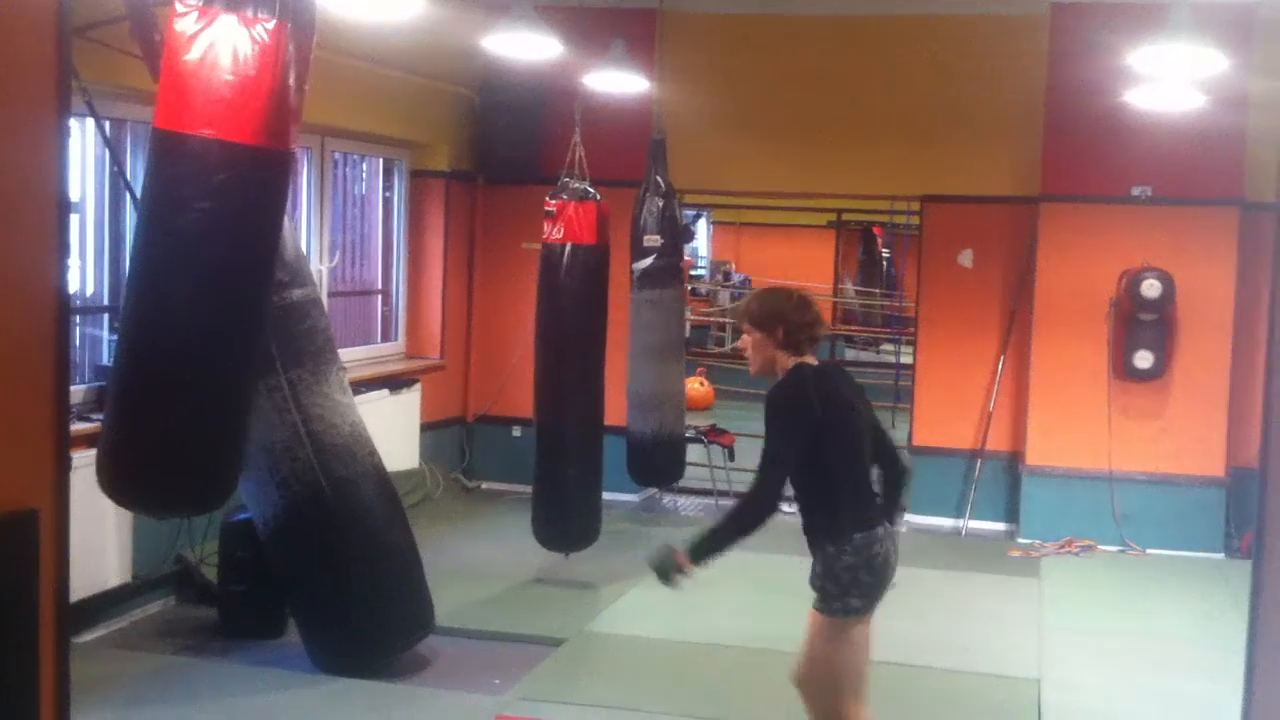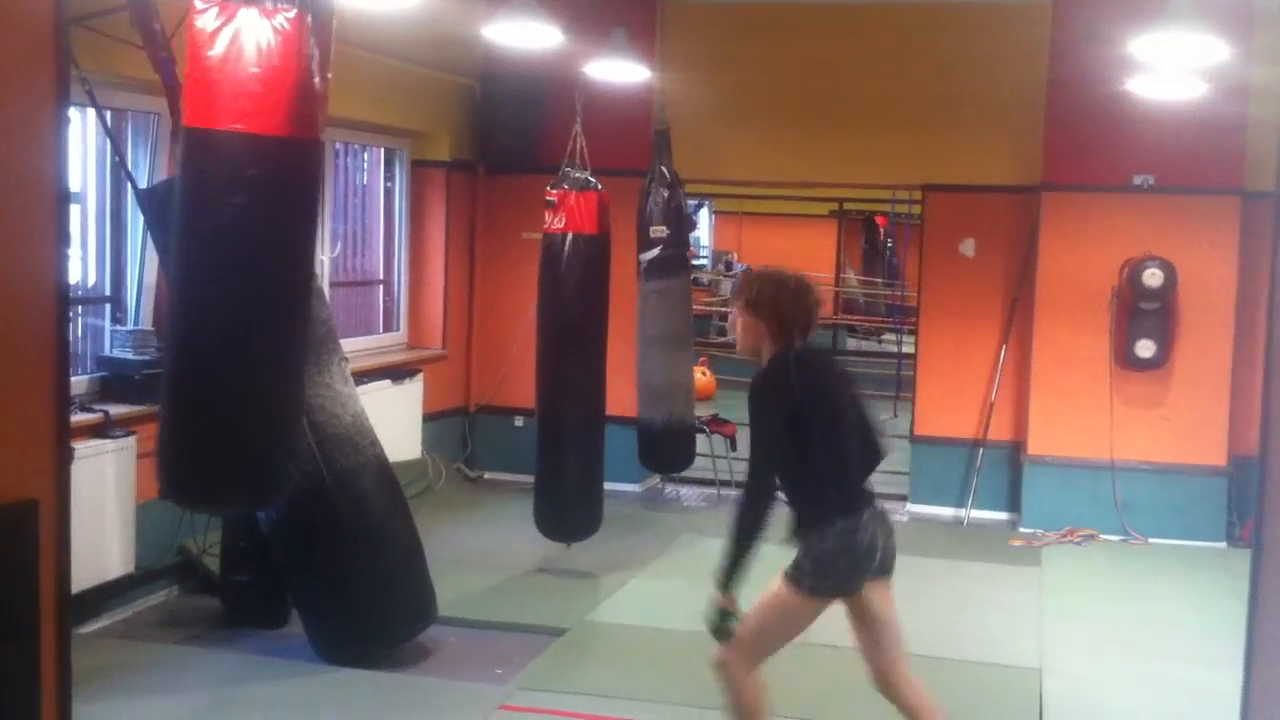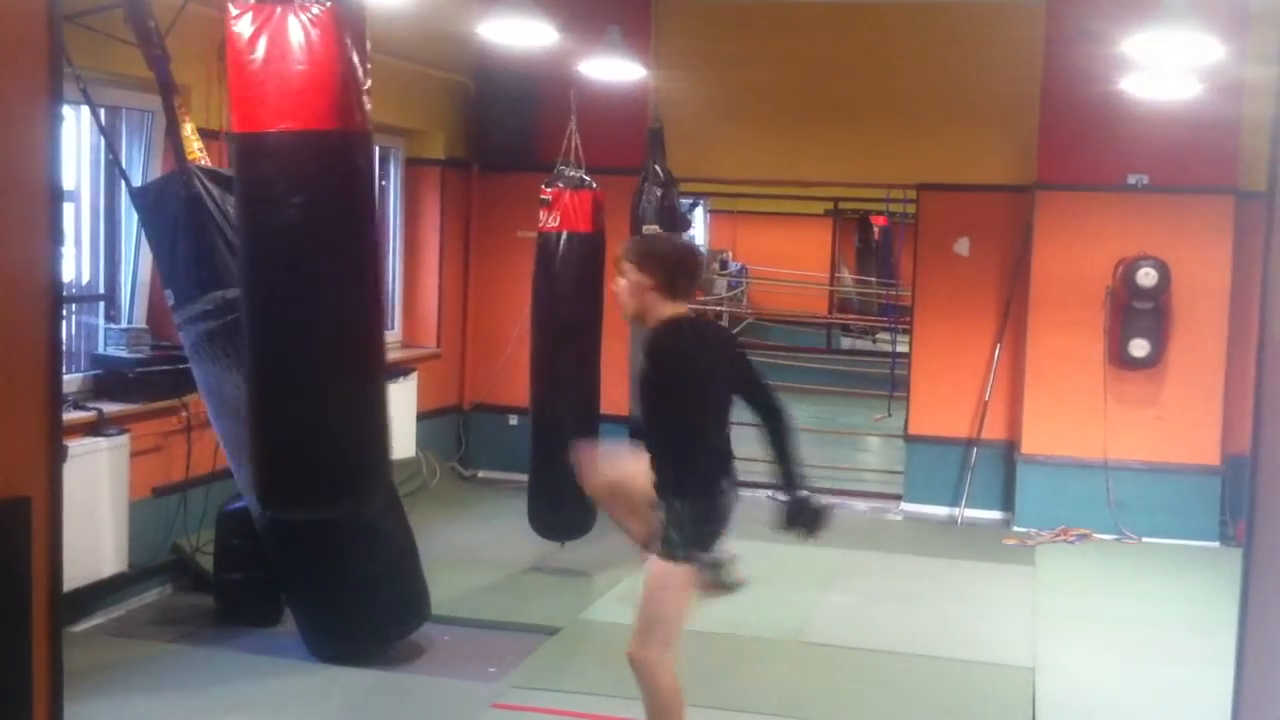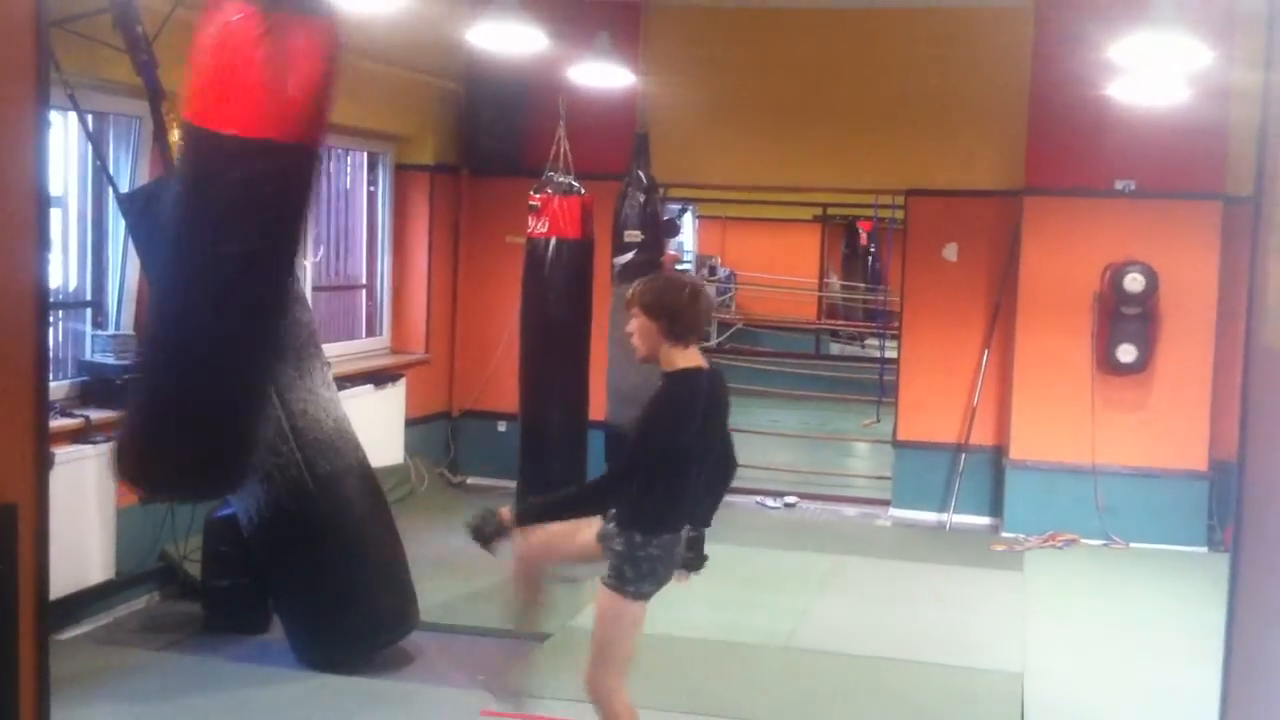
dt=0.4s
person 1, frame 1
left shoulder: (791, 397)
right shoulder: (838, 382)
left elbow: (763, 499)
right elbow: (895, 467)
left wrist: (692, 555)
left hip: (846, 556)
right hip: (871, 545)
right knee: (813, 682)
person 1, frame 2
left shoulder: (772, 382)
right shoulder: (822, 366)
left elbow: (759, 488)
right elbow: (871, 451)
left wrist: (726, 584)
left hip: (833, 542)
right hip: (869, 529)
left knee: (735, 660)
right knee: (892, 677)
person 1, frame 3
left shoulder: (666, 348)
right shoulder: (706, 332)
left elbow: (683, 451)
right elbow: (768, 407)
right wrist: (792, 487)
left hip: (690, 503)
right hip: (709, 477)
left knee: (645, 654)
right knee: (594, 467)
right ankle: (692, 569)
person 1, frame 4
left shoulder: (678, 400)
right shoulder: (709, 381)
left elbow: (614, 485)
right elbow: (722, 466)
left wrist: (512, 517)
right wrist: (694, 531)
left hip: (643, 545)
right hip: (655, 529)
left knee: (604, 684)
right knee: (530, 545)
